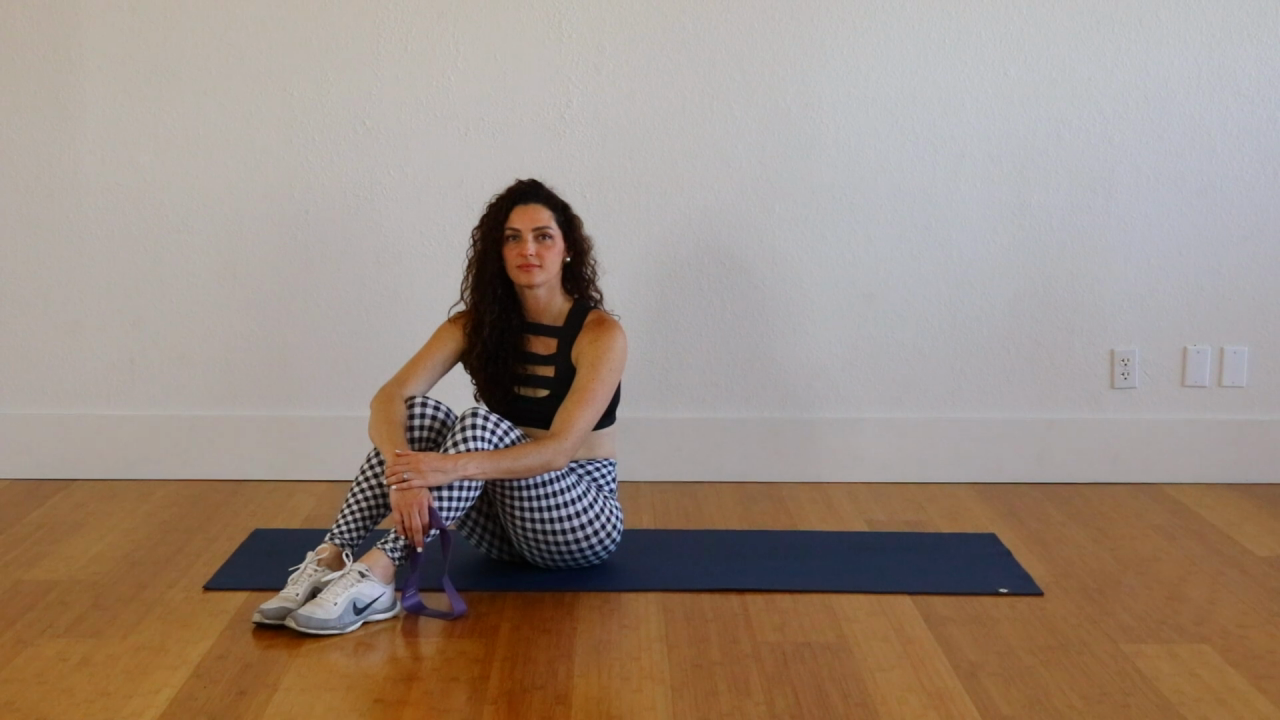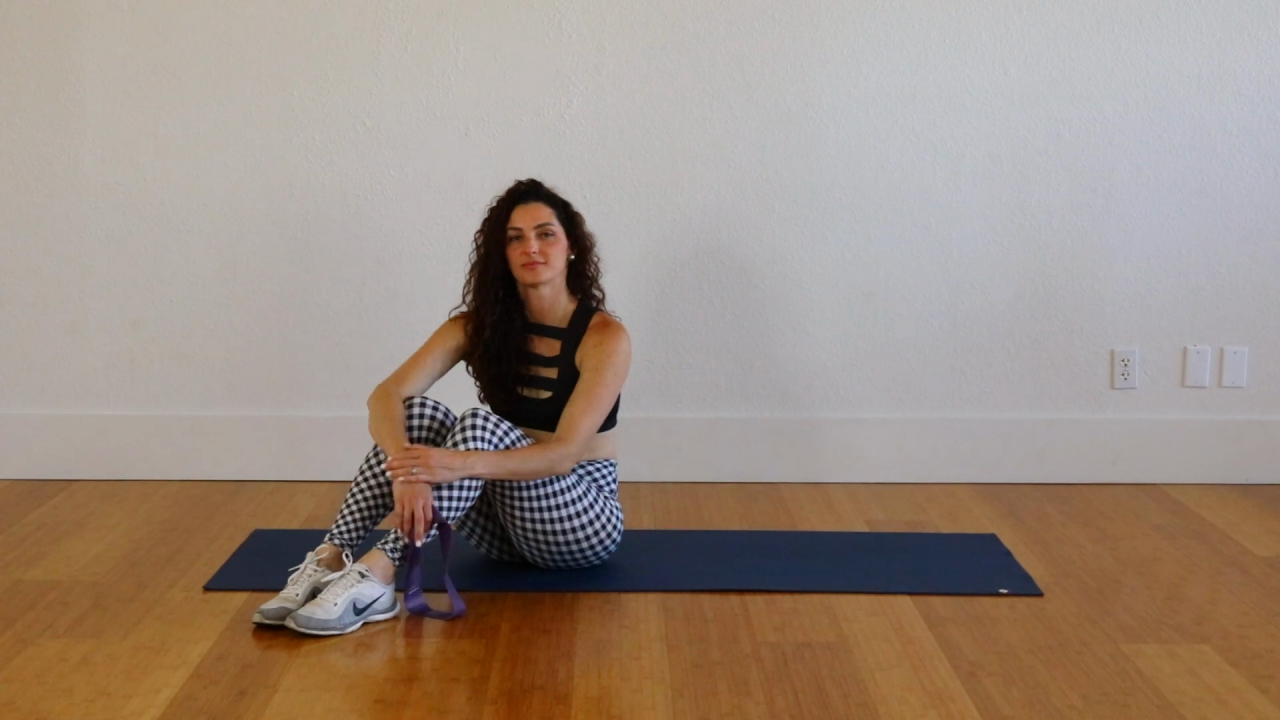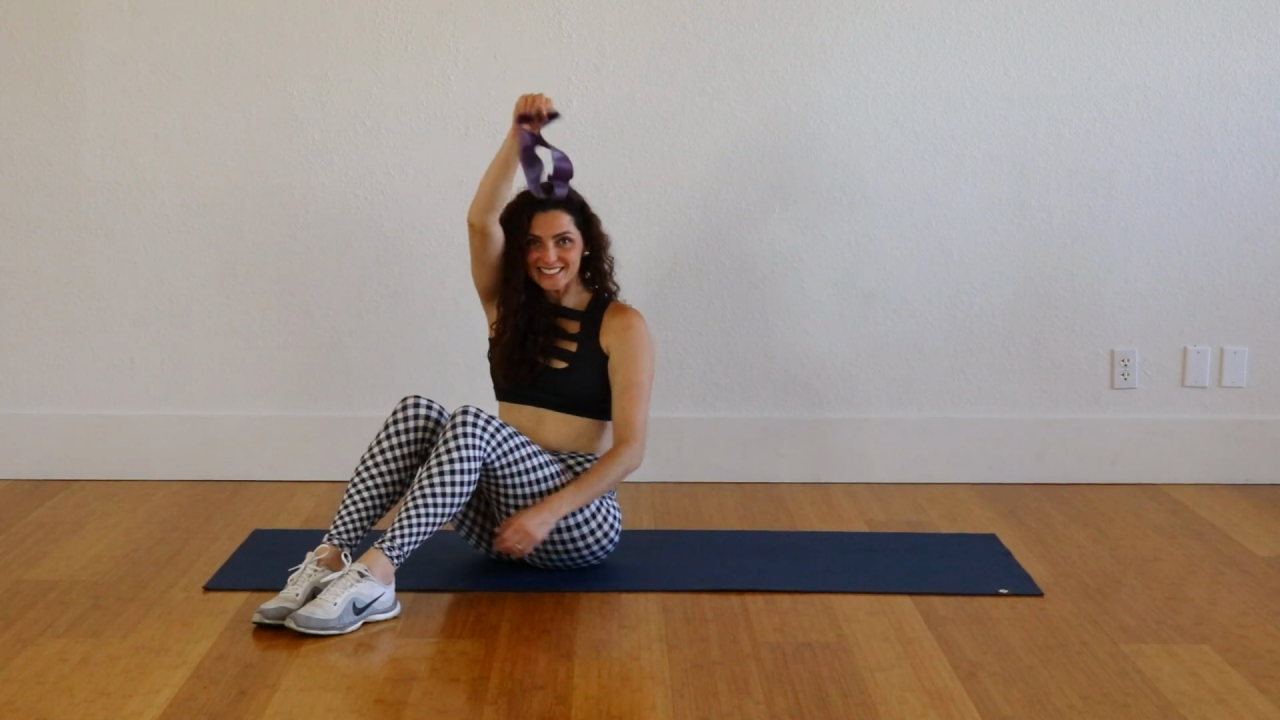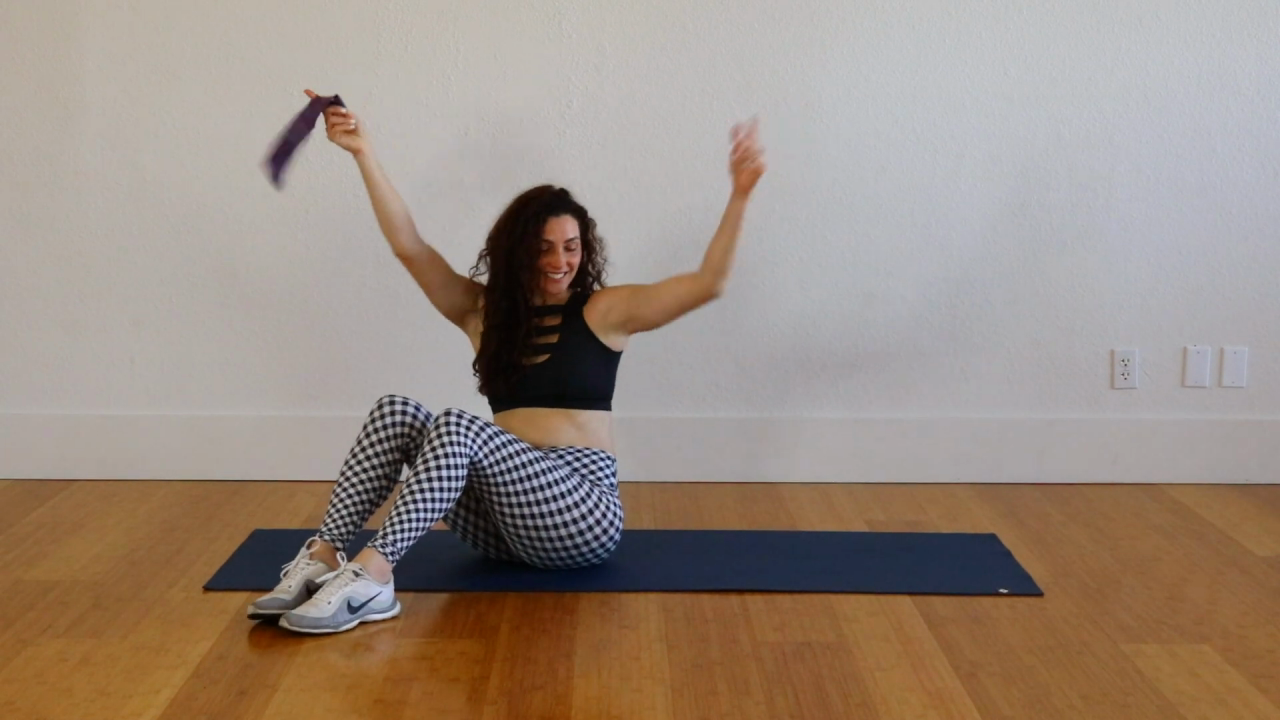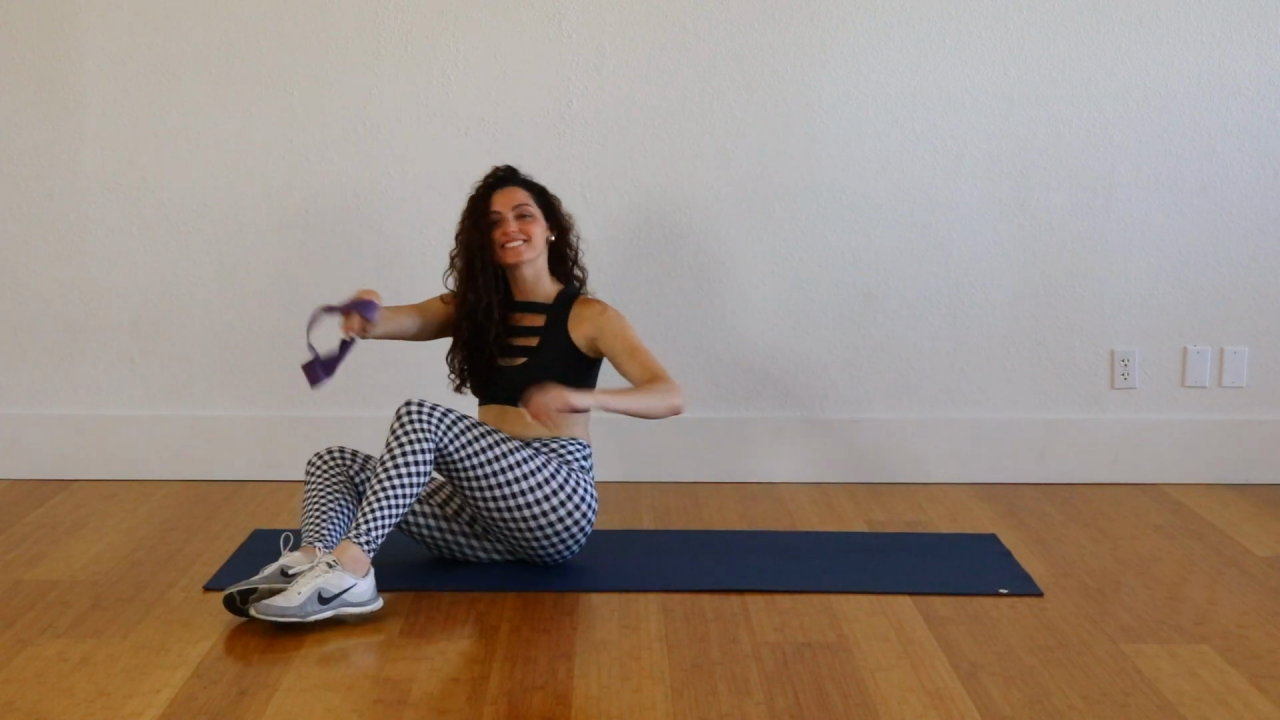
dt=1s
person 1, frame 1
left shoulder: (600, 334)
right shoulder: (476, 324)
left elbow: (558, 450)
right elbow: (389, 399)
left wrist: (455, 467)
right wrist: (403, 472)
left hip: (581, 521)
right hip: (506, 520)
left knee: (482, 424)
right knee: (420, 412)
left ankle: (378, 572)
right ankle: (331, 557)
person 1, frame 2
left shoulder: (605, 336)
right shoulder: (480, 323)
left elbow: (562, 455)
right elbow: (386, 395)
left wrist: (464, 463)
right wrist: (406, 471)
left hip: (582, 521)
right hip: (504, 520)
left knee: (481, 426)
right knee: (419, 414)
left ankle: (377, 574)
right ankle: (331, 558)
person 1, frame 3
left shoulder: (621, 326)
right shoulder: (507, 304)
left elbow: (630, 445)
right elbow: (482, 221)
left wrist: (549, 512)
right wrist: (518, 135)
left hip: (580, 519)
right hip: (505, 516)
left knee: (473, 424)
right knee: (417, 413)
left ankle: (377, 573)
right ankle: (329, 559)
person 1, frame 4
left shoulder: (605, 311)
right shoulder: (483, 310)
left elbow: (708, 284)
right elbow: (408, 245)
left wrist: (741, 191)
right wrist: (364, 157)
left hip: (582, 517)
right hip: (504, 517)
left knee: (458, 428)
right knee: (394, 412)
left ankle: (371, 575)
right ankle: (322, 561)
person 1, frame 5
left shoulder: (590, 316)
right shoulder: (471, 306)
left elbow: (672, 397)
right elbow: (386, 328)
left wrist: (582, 398)
left hip: (558, 506)
right hip: (489, 512)
left knee: (418, 417)
right knee: (330, 463)
left ankle: (349, 571)
right ankle: (311, 563)
